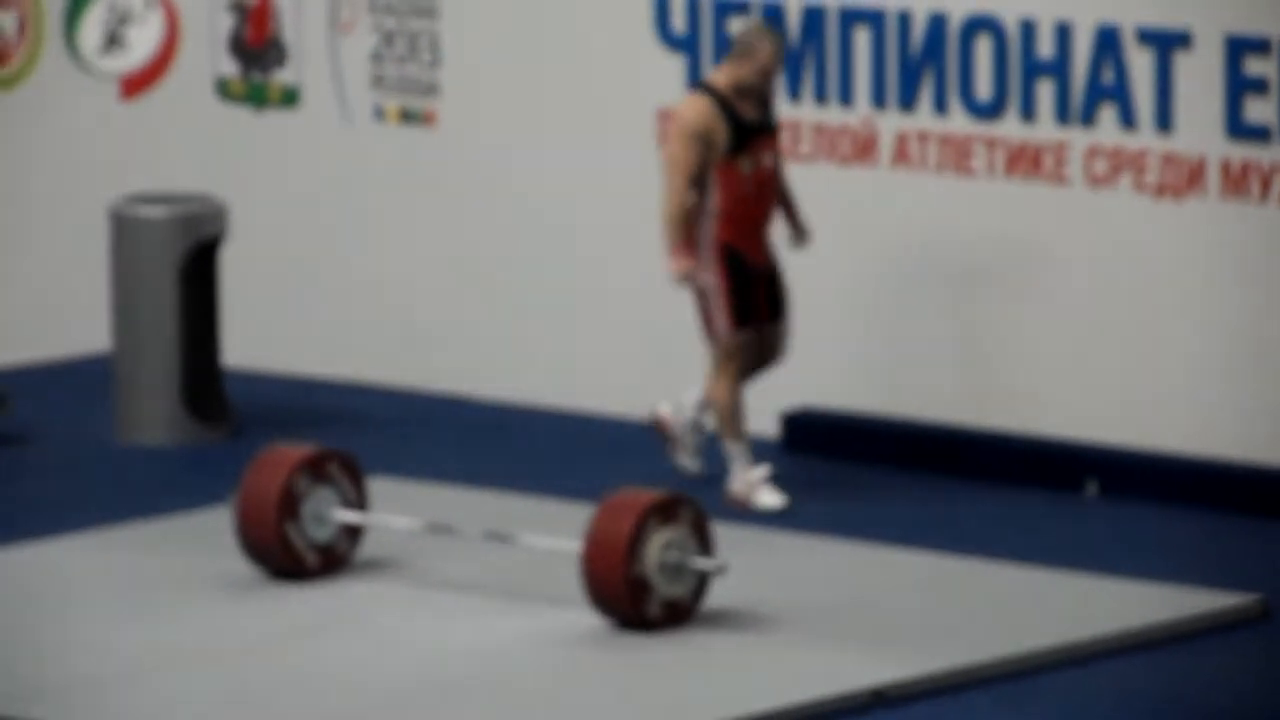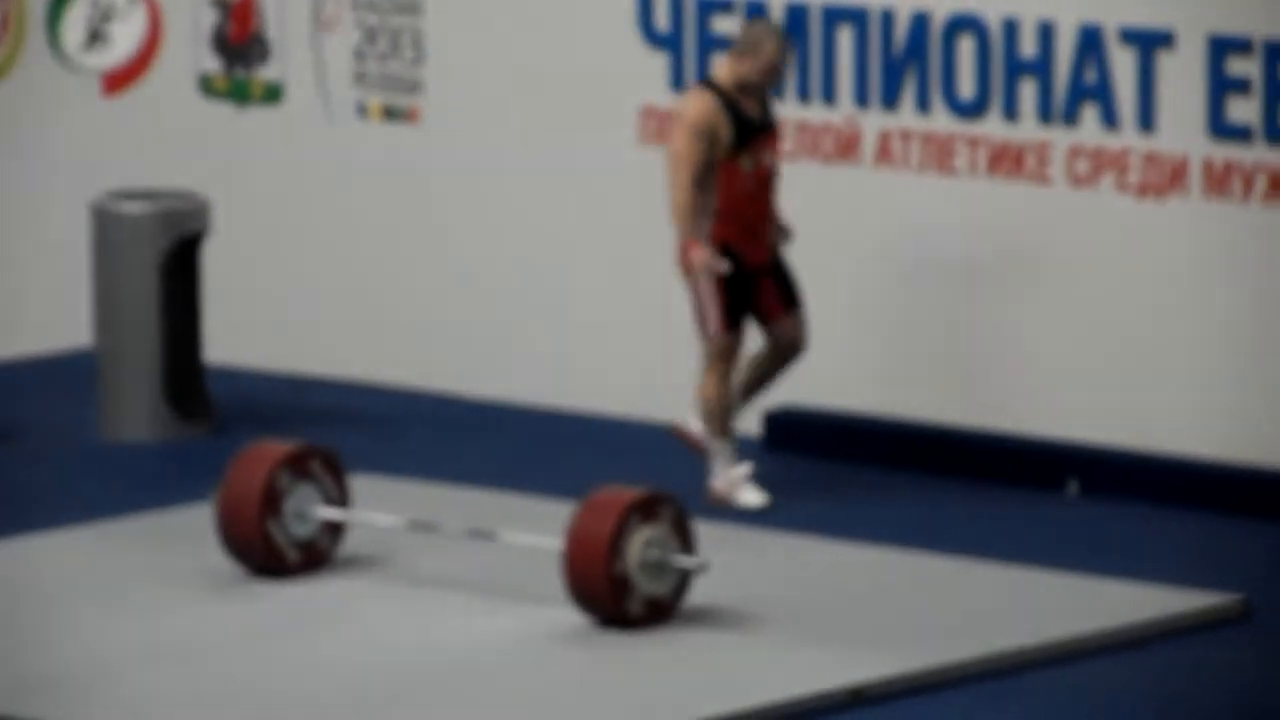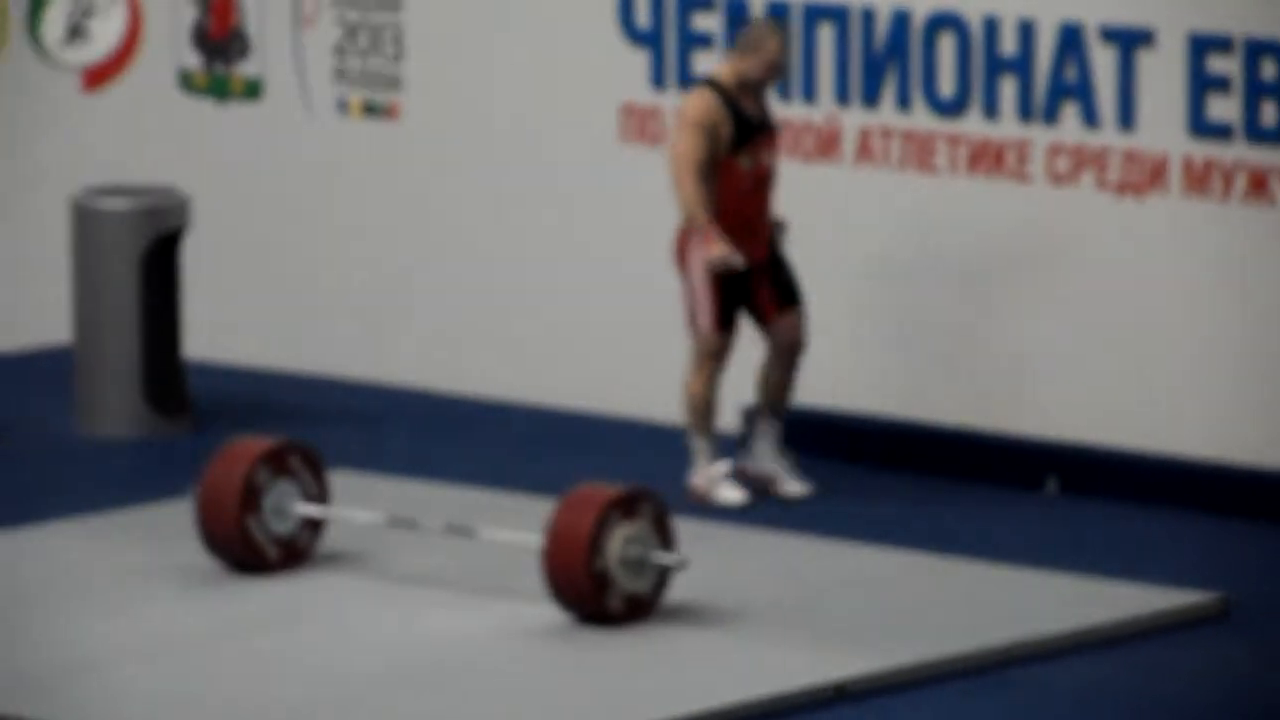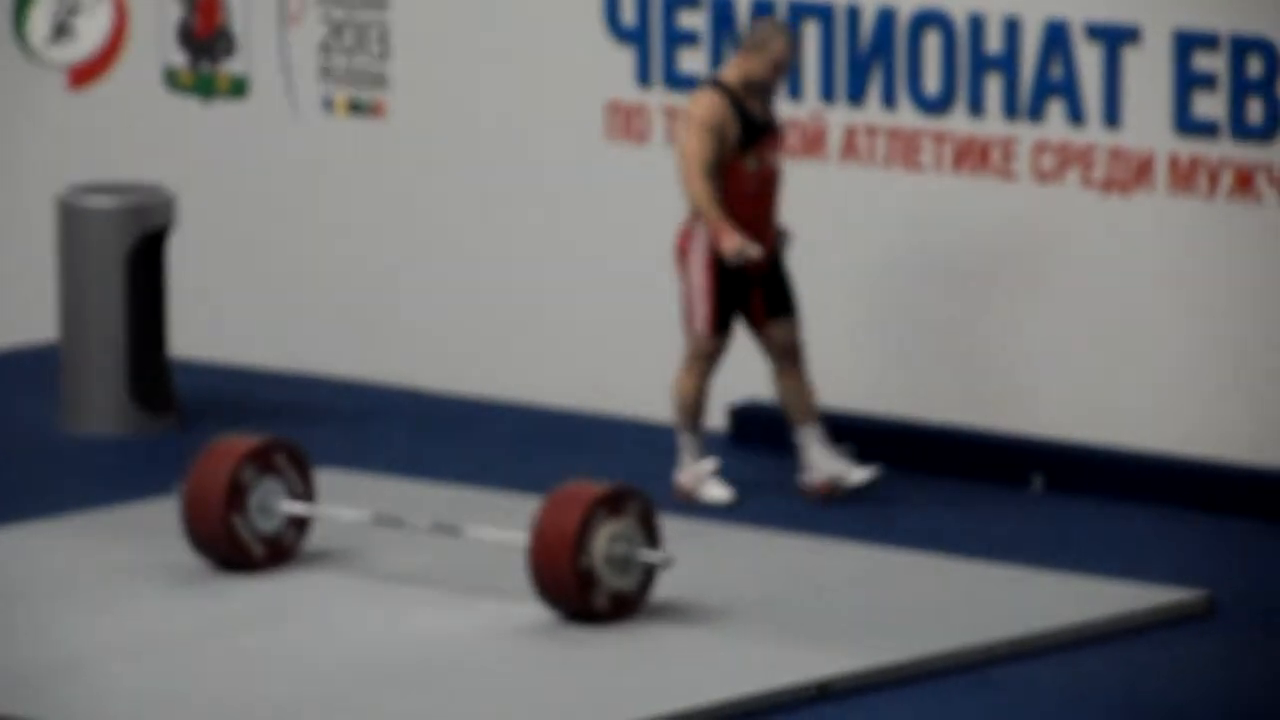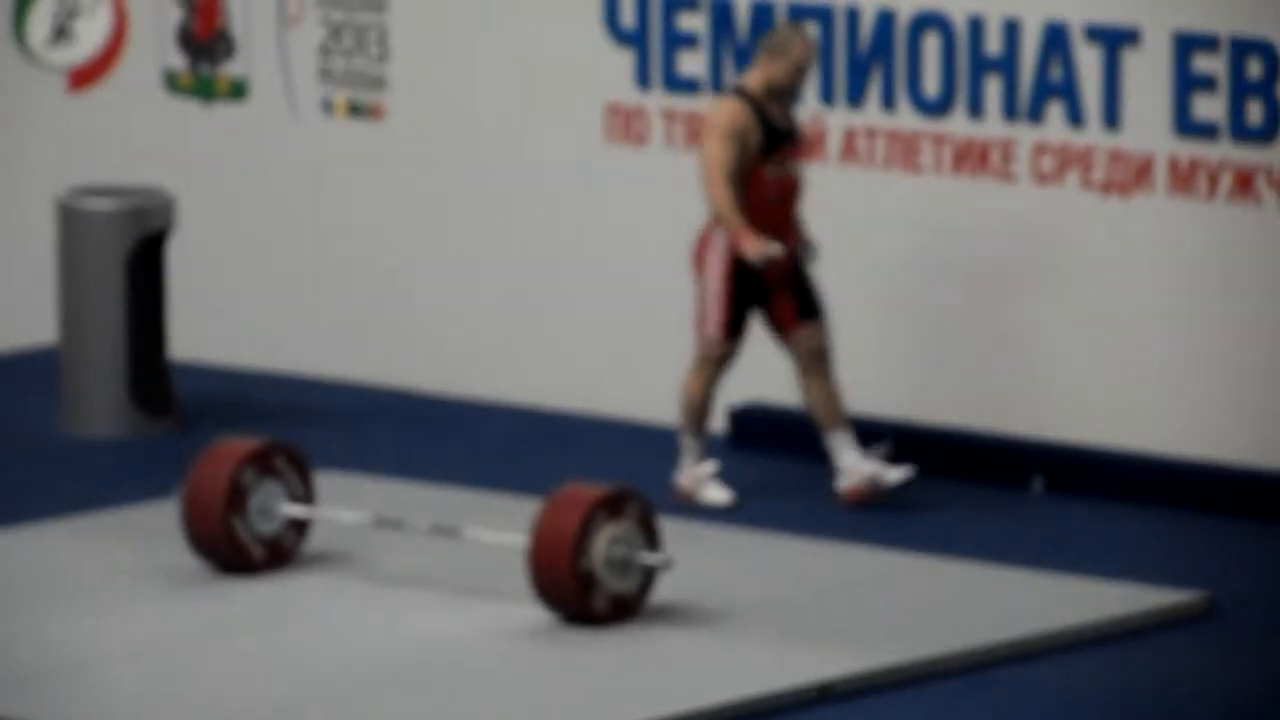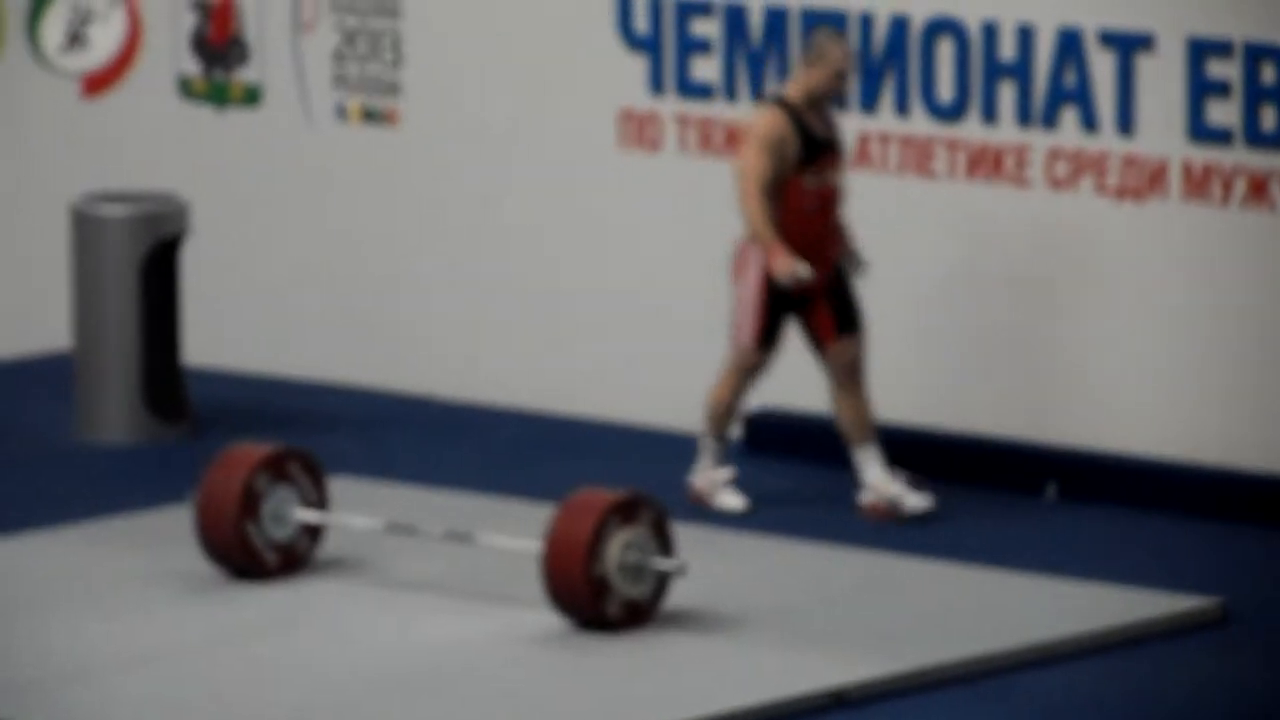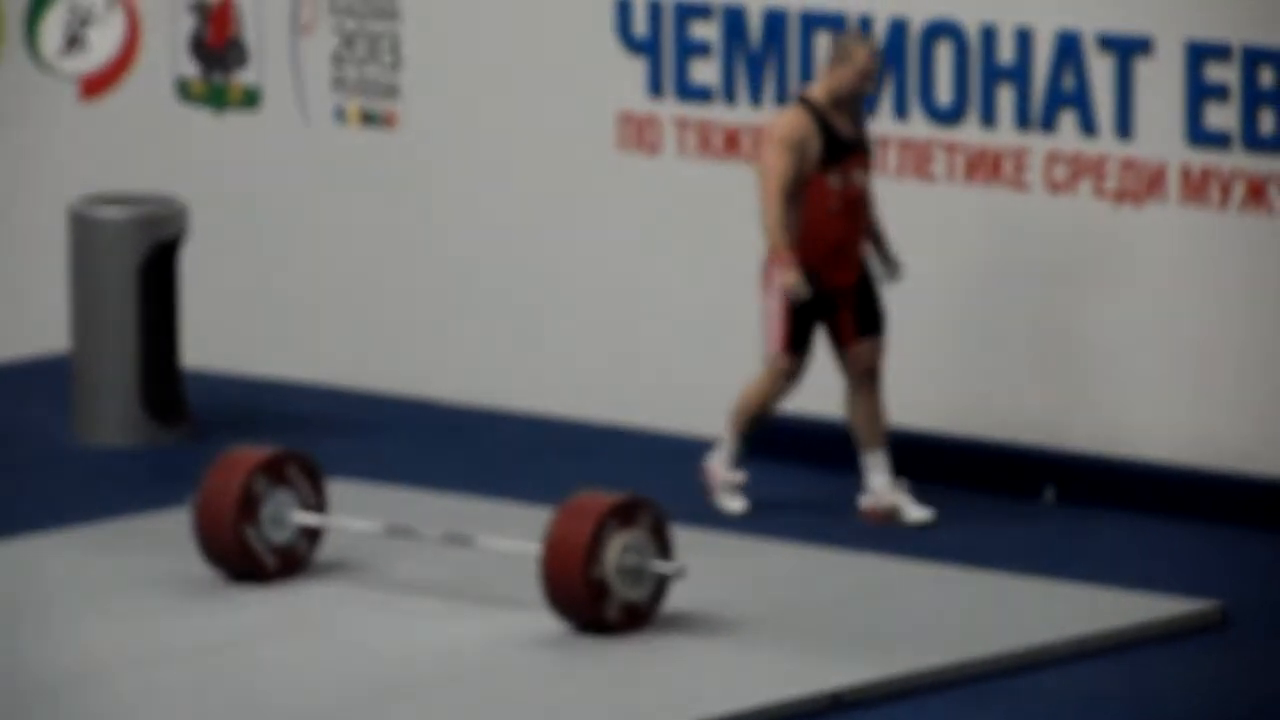
dt=0.1s
person 1, frame 1
left shoulder: (759, 100)
right shoulder: (697, 112)
right elbow: (678, 187)
left wrist: (792, 215)
right wrist: (679, 254)
left hip: (755, 243)
right hip: (716, 249)
left knee: (769, 346)
right knee: (732, 354)
left ankle: (681, 414)
right ankle: (741, 473)
person 1, frame 2
left shoulder: (758, 97)
right shoulder: (701, 108)
right elbow: (683, 182)
left wrist: (773, 219)
right wrist: (694, 246)
left hip: (757, 243)
right hip: (718, 247)
left knee: (790, 340)
right knee: (723, 354)
left ankle: (708, 423)
right ankle: (725, 472)
person 1, frame 3
left shoulder: (753, 99)
right shoulder: (701, 107)
right elbow: (687, 180)
right wrist: (712, 239)
left hip: (756, 244)
right hip: (713, 249)
left knee: (791, 339)
right knee: (712, 354)
left ankle: (762, 455)
right ankle: (704, 469)
person 1, frame 4
left shoulder: (759, 99)
right shoulder: (708, 107)
right elbow: (695, 178)
right wrist: (725, 234)
left hip: (757, 245)
right hip: (712, 249)
left knee: (787, 349)
right knee: (703, 354)
left ankle: (819, 464)
right ankle: (690, 467)
person 1, frame 5
left shoulder: (783, 106)
right shoulder: (730, 113)
right elbow: (716, 184)
left wrist: (793, 229)
right wrist: (747, 238)
left hip: (778, 254)
right hip: (731, 252)
left knee: (815, 356)
right knee: (713, 358)
left ankle: (855, 471)
right ankle: (691, 469)
person 1, frame 6
left shoulder: (824, 118)
right shoulder: (770, 123)
right elbow: (752, 195)
left wrist: (843, 242)
right wrist: (778, 254)
left hip: (821, 265)
right hip: (770, 265)
left knee: (848, 369)
right knee: (744, 367)
left ankle: (876, 485)
right ankle: (706, 470)
person 1, frame 7
left shoulder: (854, 119)
right shoulder: (794, 124)
right elbow: (774, 198)
left wrist: (883, 248)
right wrist: (785, 265)
left hip: (849, 267)
right hip: (802, 269)
left knee: (867, 371)
right knee: (780, 374)
left ankle: (881, 489)
right ankle: (724, 463)
